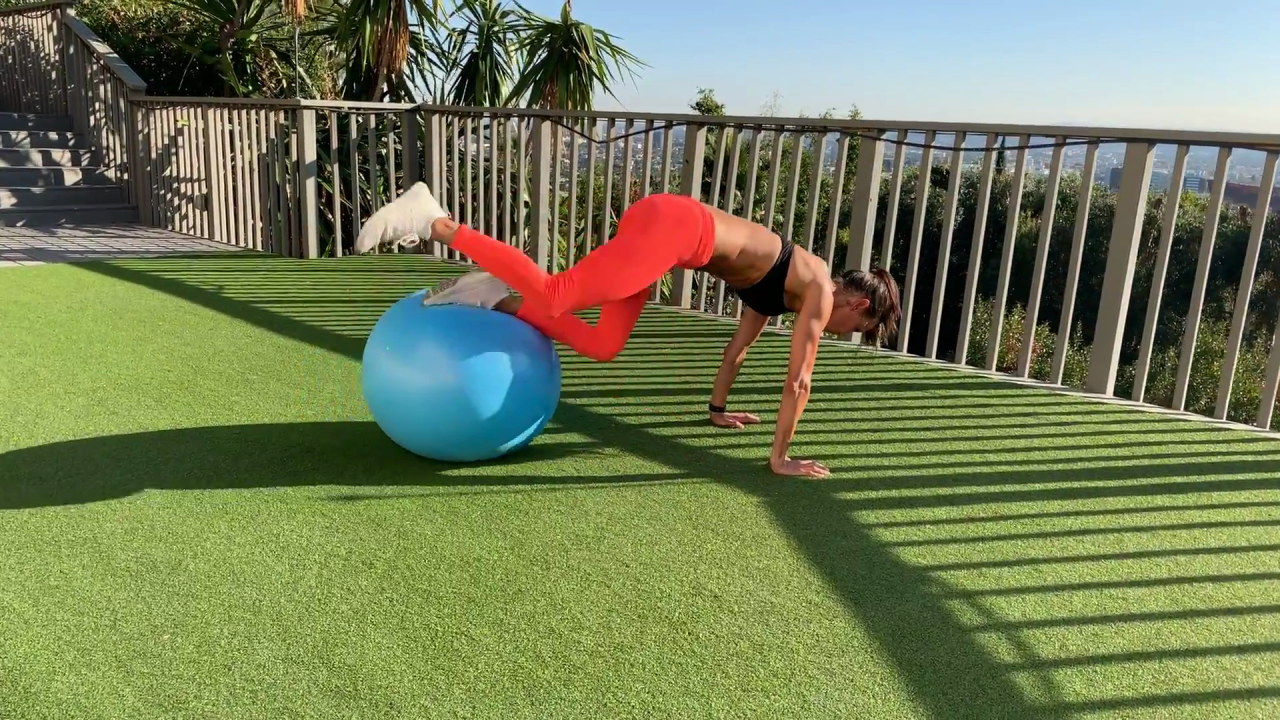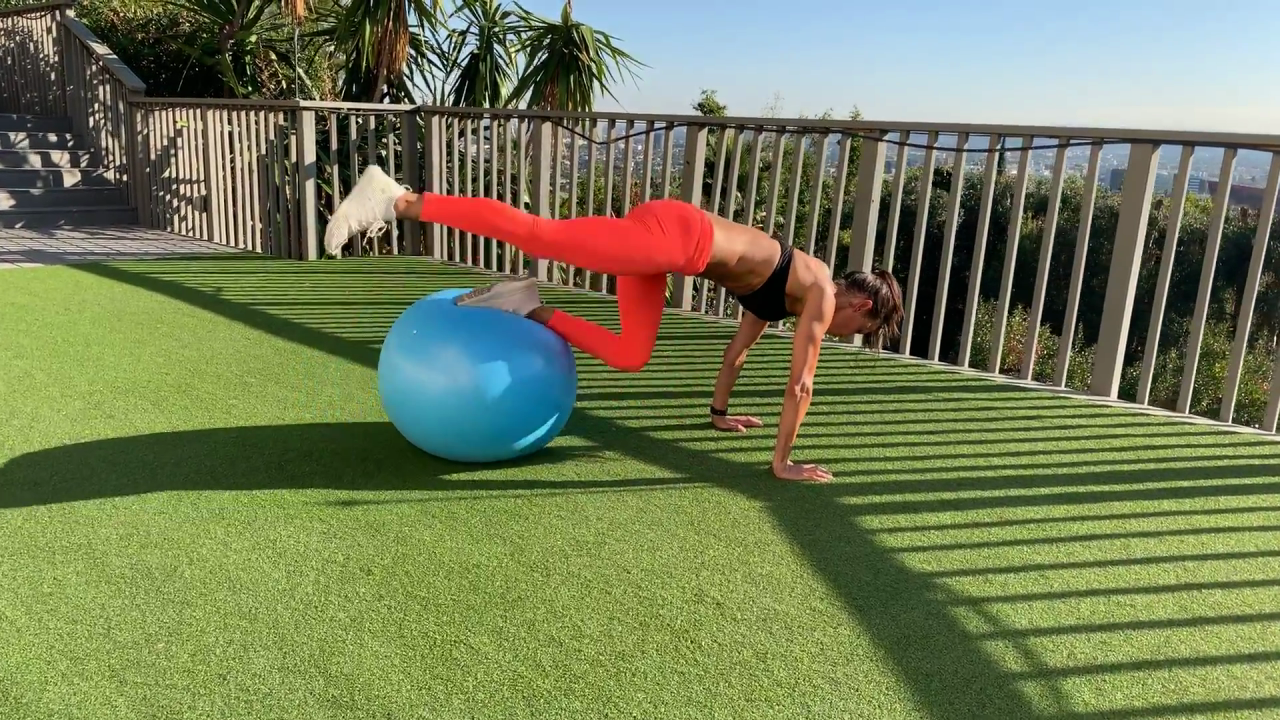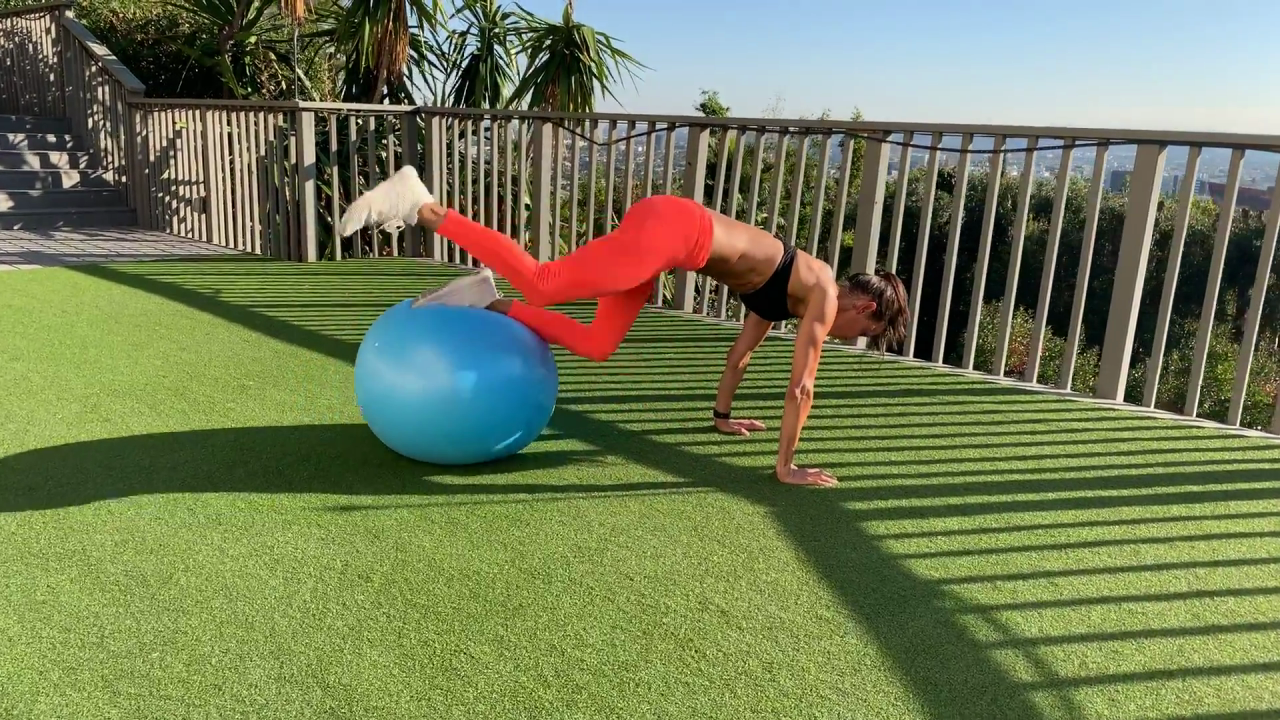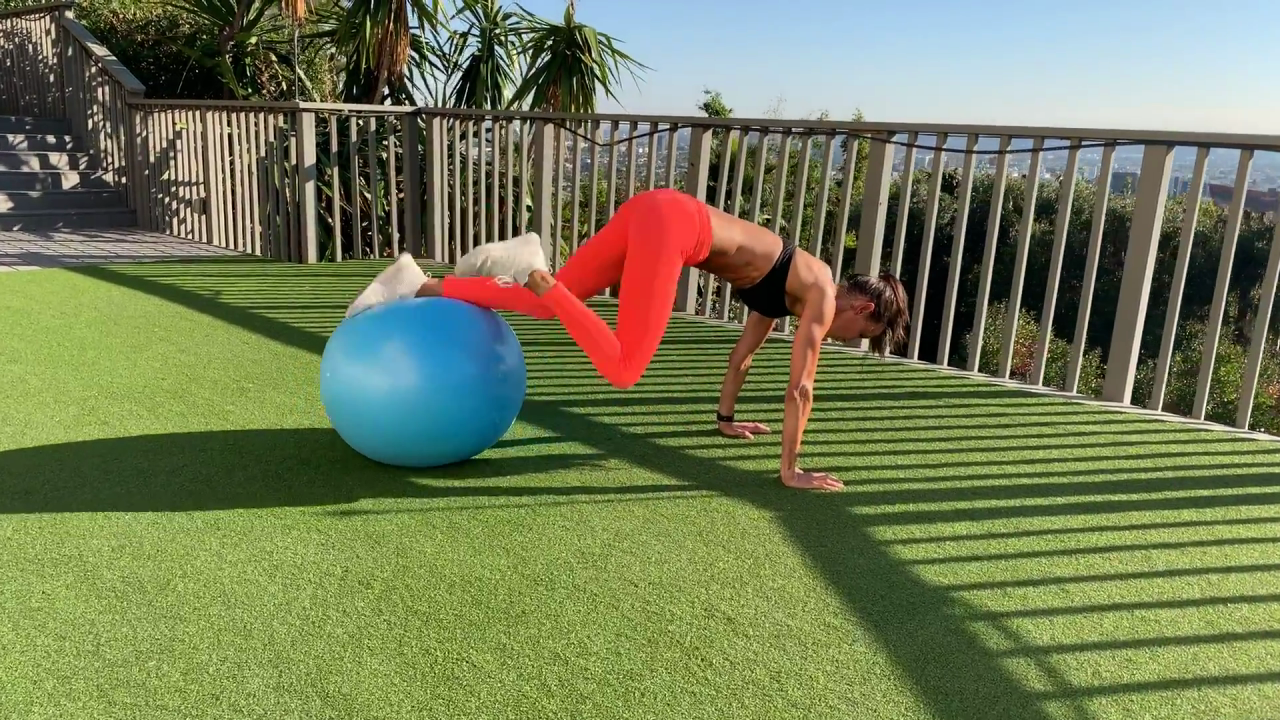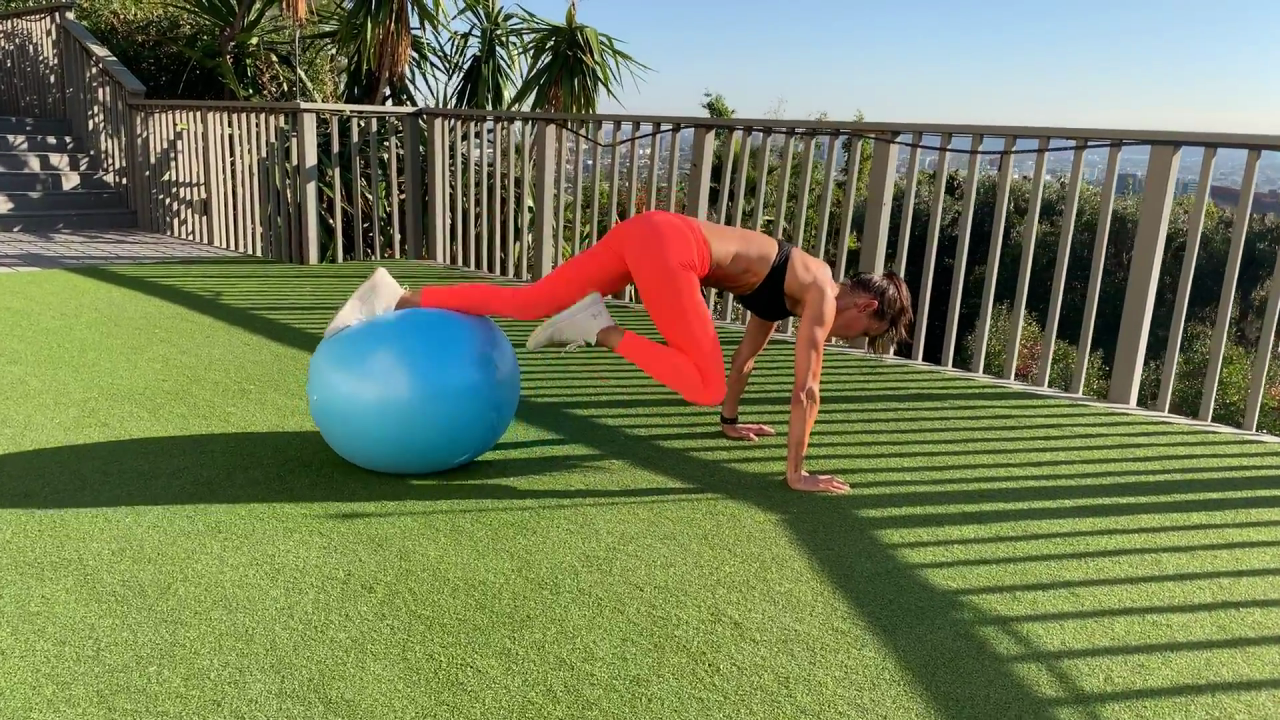
dt=0.2s
person 1, frame 1
left shoulder: (782, 288)
right shoulder: (821, 293)
left elbow: (739, 344)
right elbow: (798, 381)
left wrist: (718, 410)
right wrist: (780, 458)
left hip: (657, 214)
right hip: (671, 228)
left knee: (603, 346)
right knee: (554, 300)
left ankle: (498, 296)
right ankle: (434, 221)
person 1, frame 2
left shoulder: (782, 294)
right shoulder: (822, 295)
left elbow: (737, 349)
right elbow: (800, 385)
left wrist: (719, 413)
right wrist: (782, 462)
left hip: (658, 223)
right hip: (668, 235)
left knee: (630, 356)
right knee: (533, 233)
left ankle: (529, 308)
right ankle: (394, 199)
person 1, frame 3
left shoulder: (787, 294)
right shoulder: (823, 295)
left elbow: (741, 349)
right elbow: (801, 386)
left wrist: (722, 415)
right wrist: (786, 465)
left hip: (659, 221)
right hip: (668, 229)
left knee: (597, 346)
right knee: (541, 286)
left ankle: (490, 303)
right ankle: (418, 205)
person 1, frame 4
left shoulder: (786, 293)
right shoulder: (823, 295)
left elbow: (744, 351)
right elbow: (799, 388)
left wrist: (725, 420)
right wrist: (791, 470)
left hip: (653, 213)
right hip: (670, 225)
left knee: (549, 299)
right knee: (621, 370)
left ankle: (418, 286)
right ankle: (530, 267)
person 1, frame 5
left shoulder: (788, 291)
right shoulder: (821, 294)
left elbow: (746, 354)
right elbow: (805, 391)
left wrist: (732, 422)
right wrist: (797, 472)
left hip: (644, 235)
right hip: (665, 245)
left knee: (531, 301)
right knee: (705, 387)
left ankle: (393, 299)
right ankle: (601, 330)
